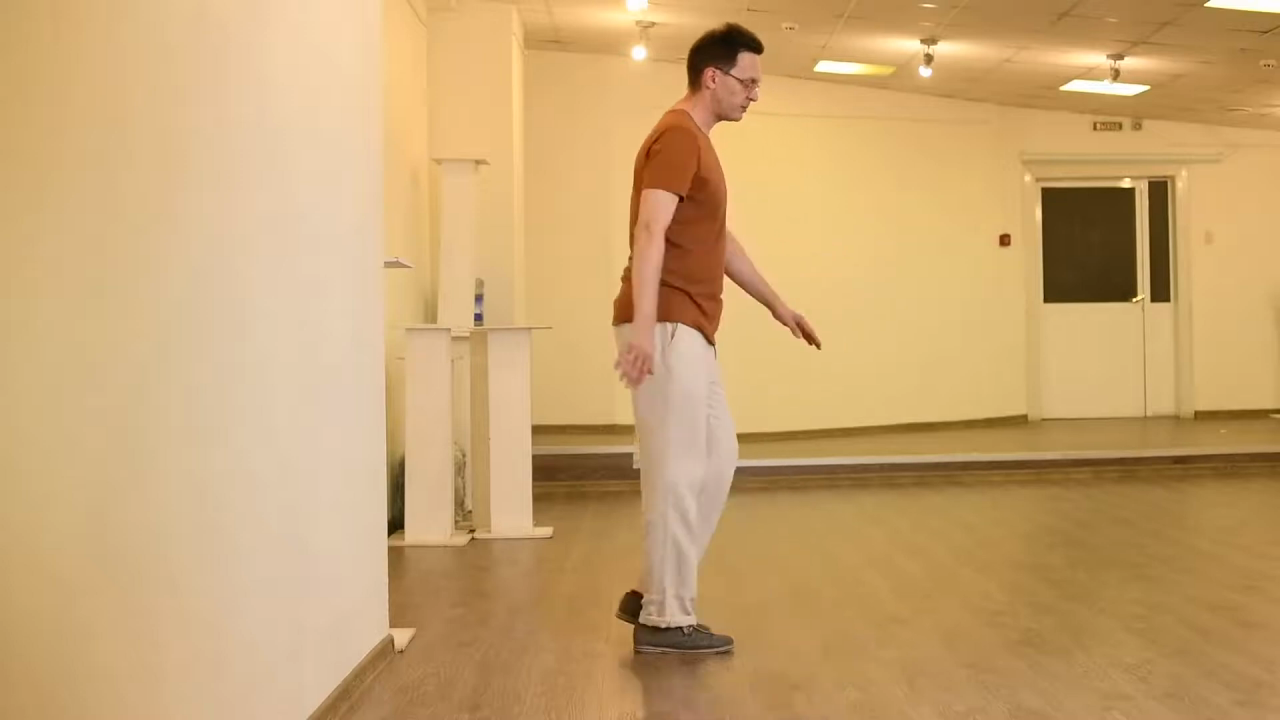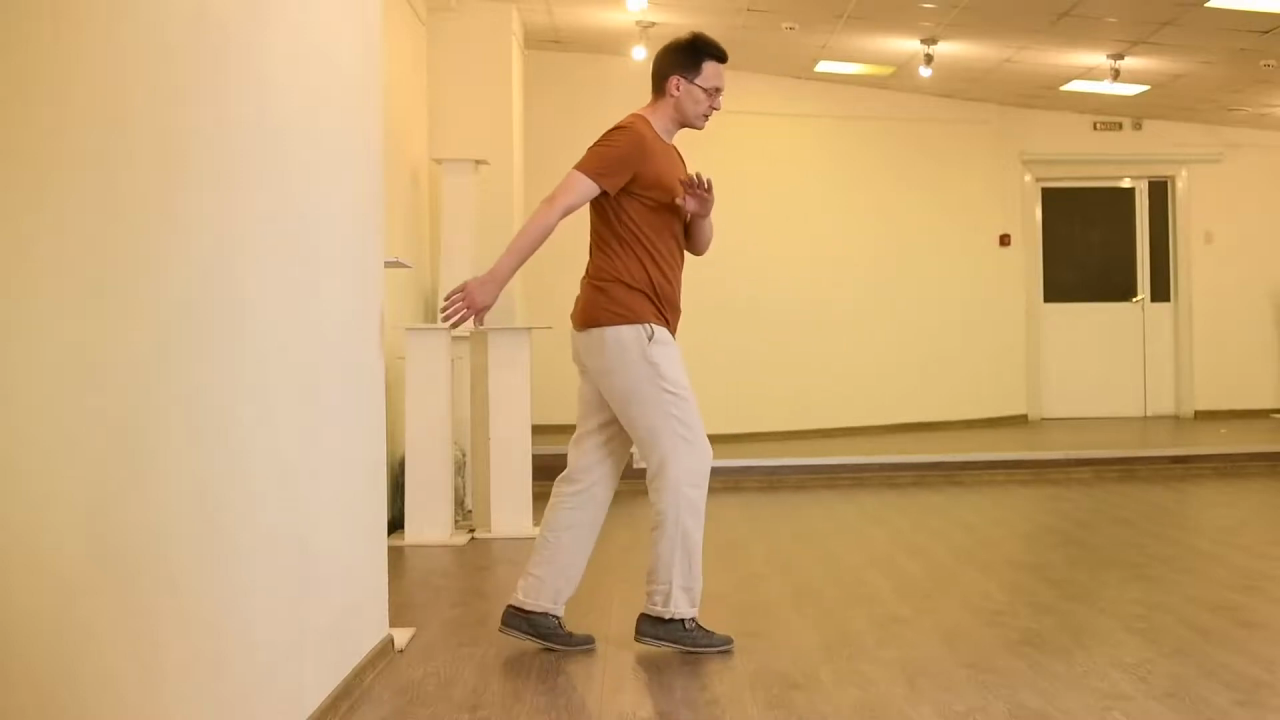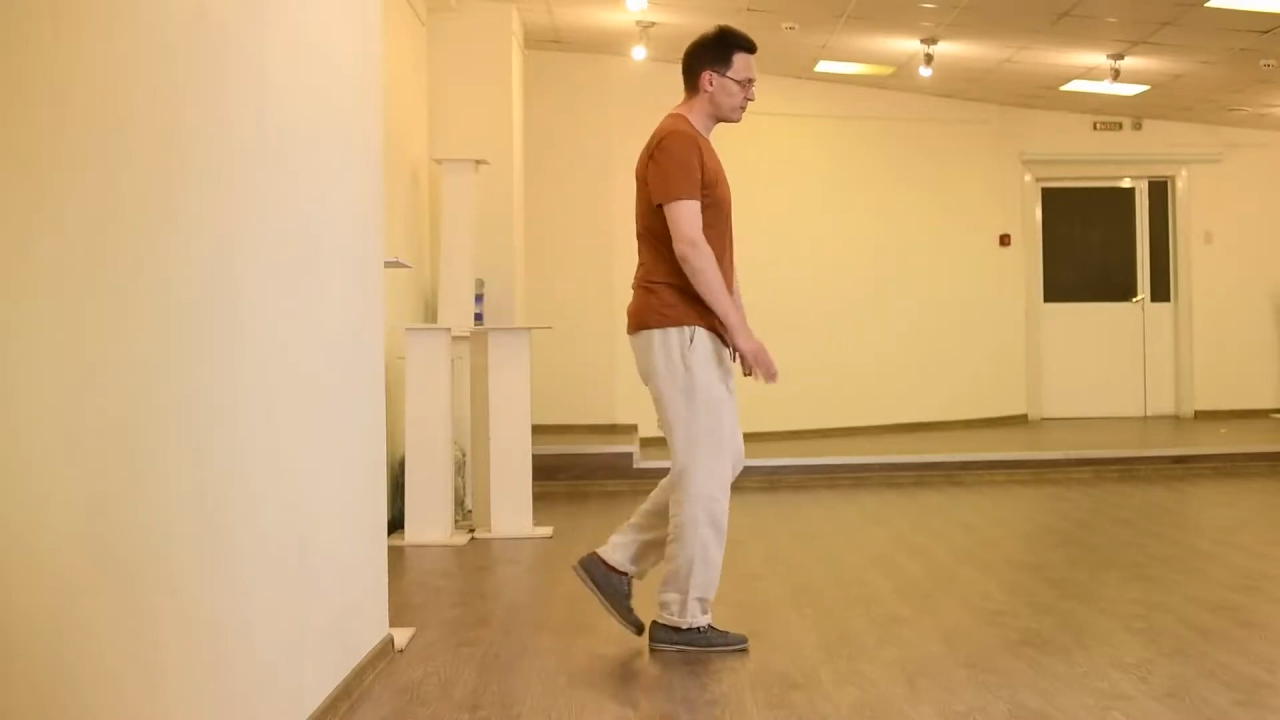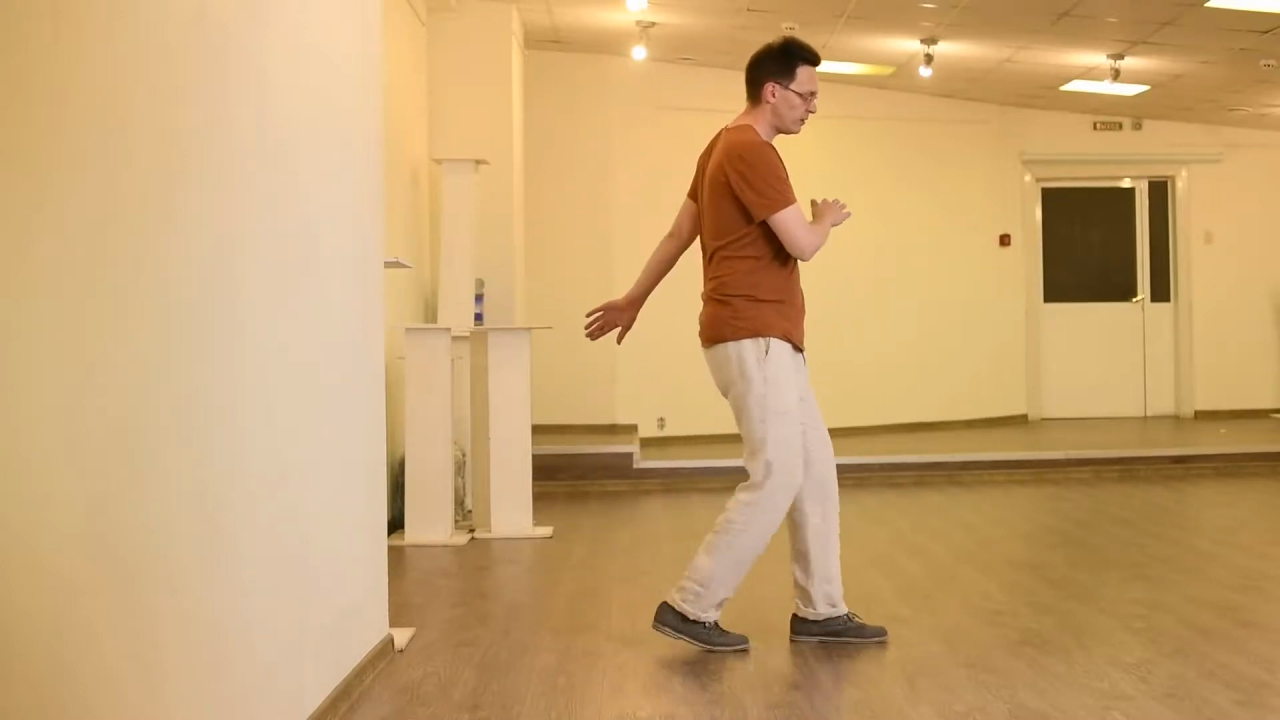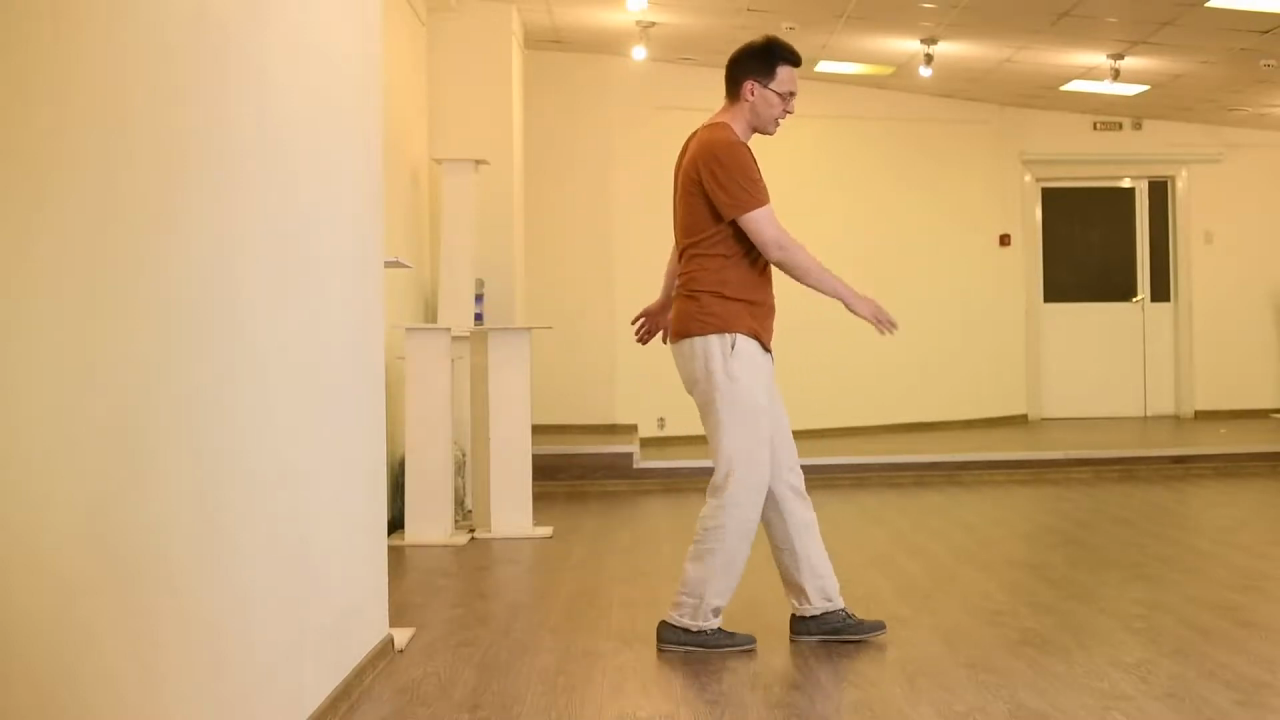
dt=0.5s
person 1, frame 1
left shoulder: (693, 140)
right shoulder: (676, 137)
left elbow: (718, 241)
right elbow: (651, 230)
left wrist: (778, 305)
right wrist: (640, 323)
left hip: (685, 329)
right hip: (666, 329)
left knee: (713, 460)
right knee: (679, 472)
left ankle: (659, 591)
right ankle: (665, 618)
person 1, frame 2
left shoulder: (668, 154)
right shoulder: (630, 139)
left elbow: (697, 245)
right elbow: (556, 206)
left wrist: (700, 211)
right wrist: (494, 279)
left hip: (620, 332)
right hip: (626, 329)
left knee: (590, 473)
right knee: (685, 459)
left ankle: (534, 606)
right ankle: (670, 611)
person 1, frame 3
left shoulder: (695, 146)
right shoulder: (677, 143)
right elbow: (687, 245)
left wrist: (733, 330)
right wrist: (740, 327)
left hip: (695, 331)
right hip: (677, 331)
left knee: (718, 460)
right knee: (710, 475)
left ankle: (613, 563)
right ankle: (683, 619)
person 1, frame 4
left shoulder: (727, 147)
right shoulder: (750, 152)
left elbow: (678, 233)
right elbow: (802, 244)
left wrist: (634, 300)
right wrist: (827, 219)
left hip: (764, 340)
right hip: (755, 340)
left knee: (815, 470)
right knee: (777, 477)
left ankle: (822, 610)
right ankle: (691, 607)
person 1, frame 5
left shoulder: (714, 146)
right shoulder: (723, 149)
left elbow: (707, 245)
right elbow: (777, 247)
left wrist: (665, 303)
right wrist: (852, 297)
left hip: (726, 337)
right hip: (722, 337)
left knee: (779, 474)
right knee: (744, 478)
left ankle: (817, 609)
right ankle: (690, 619)
